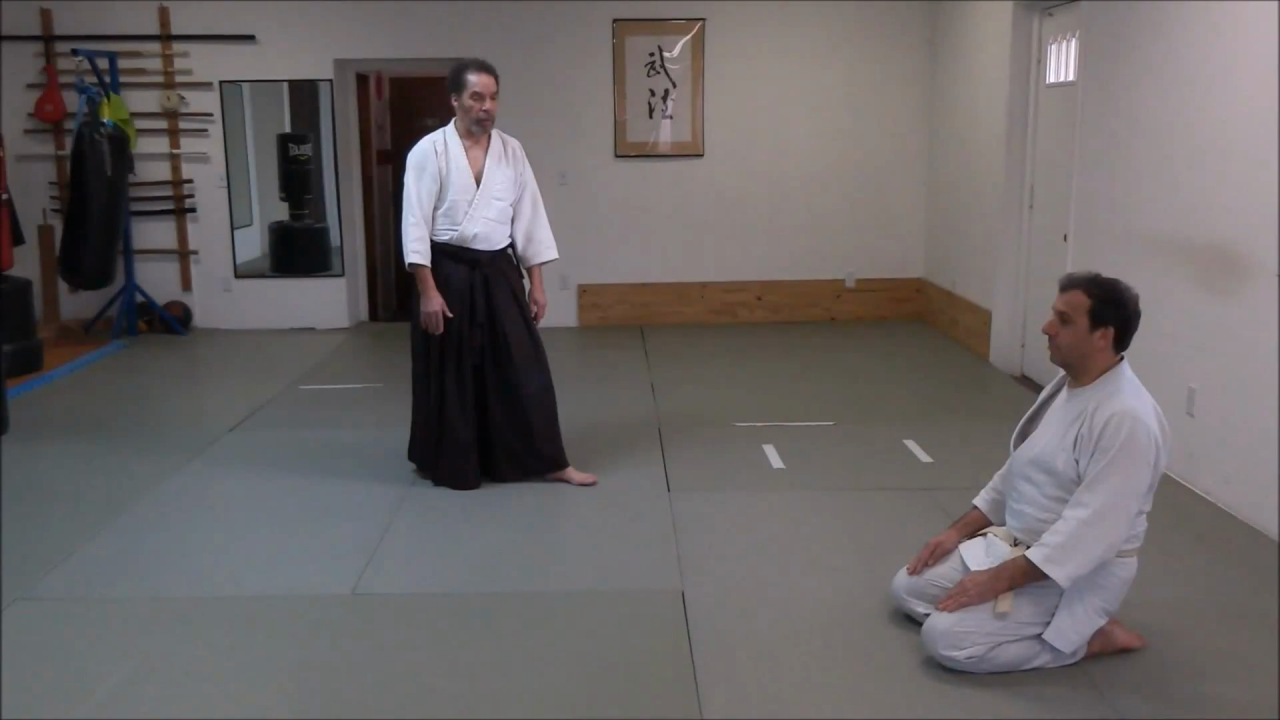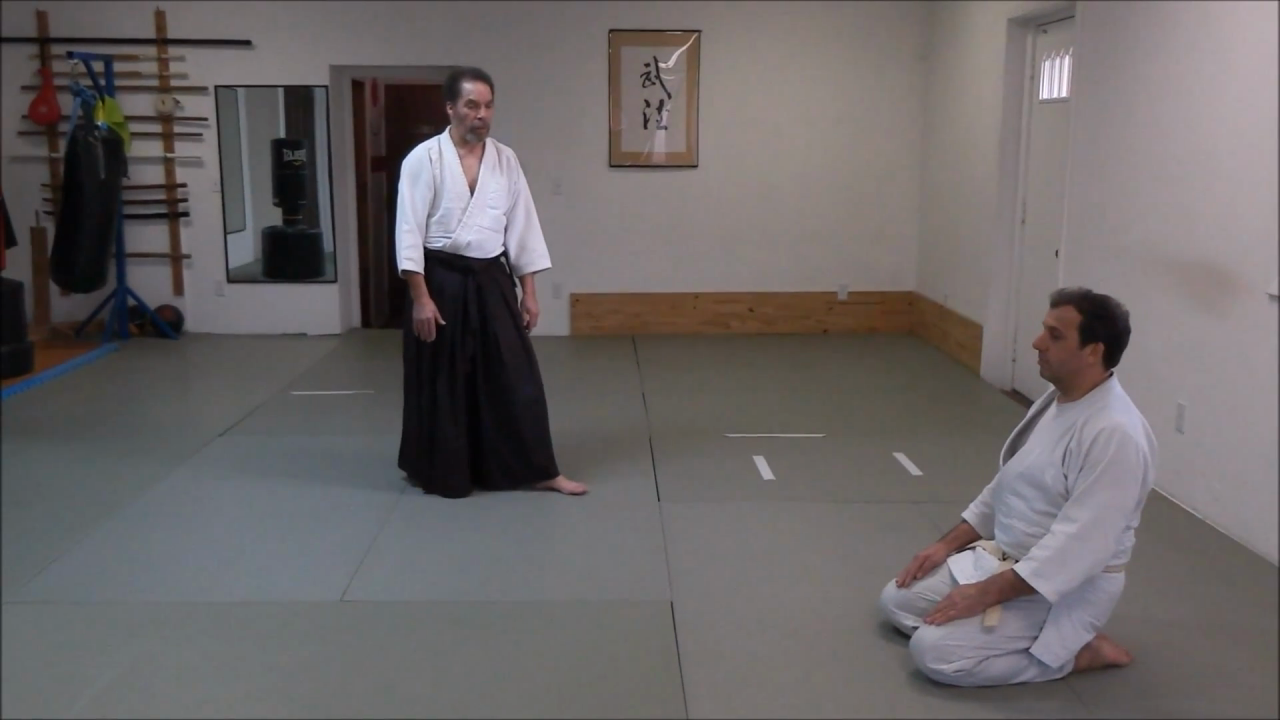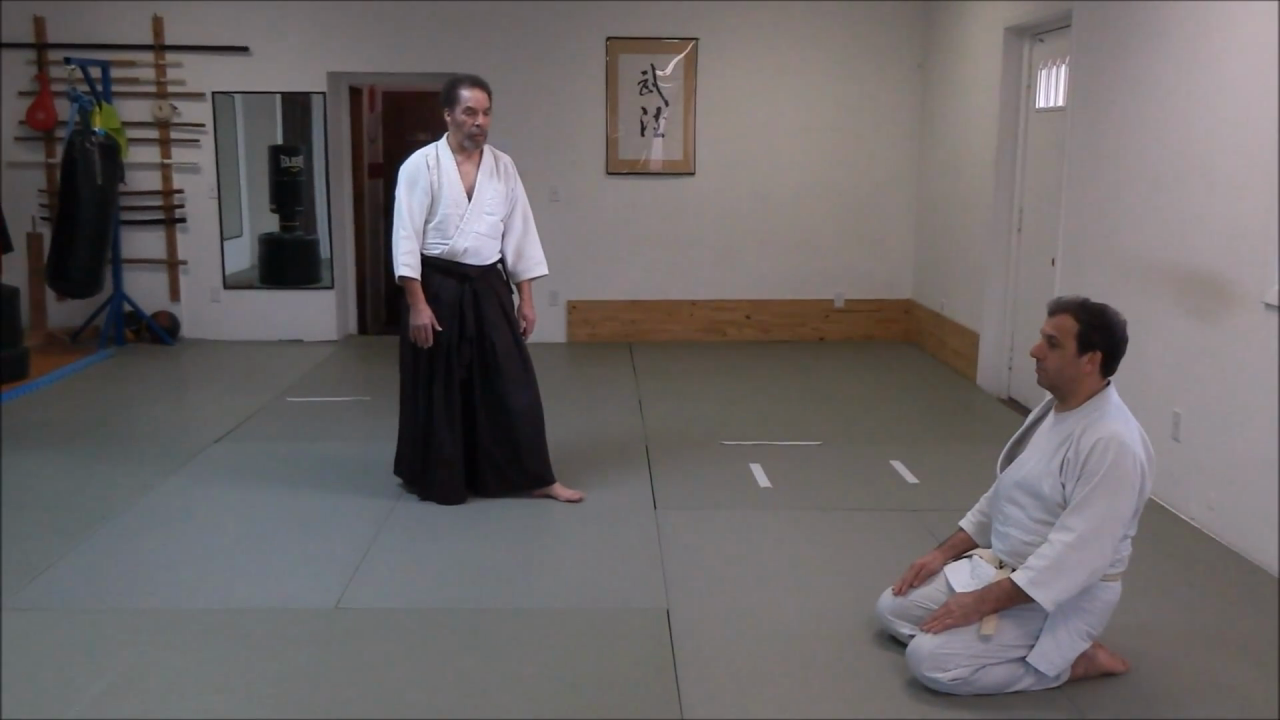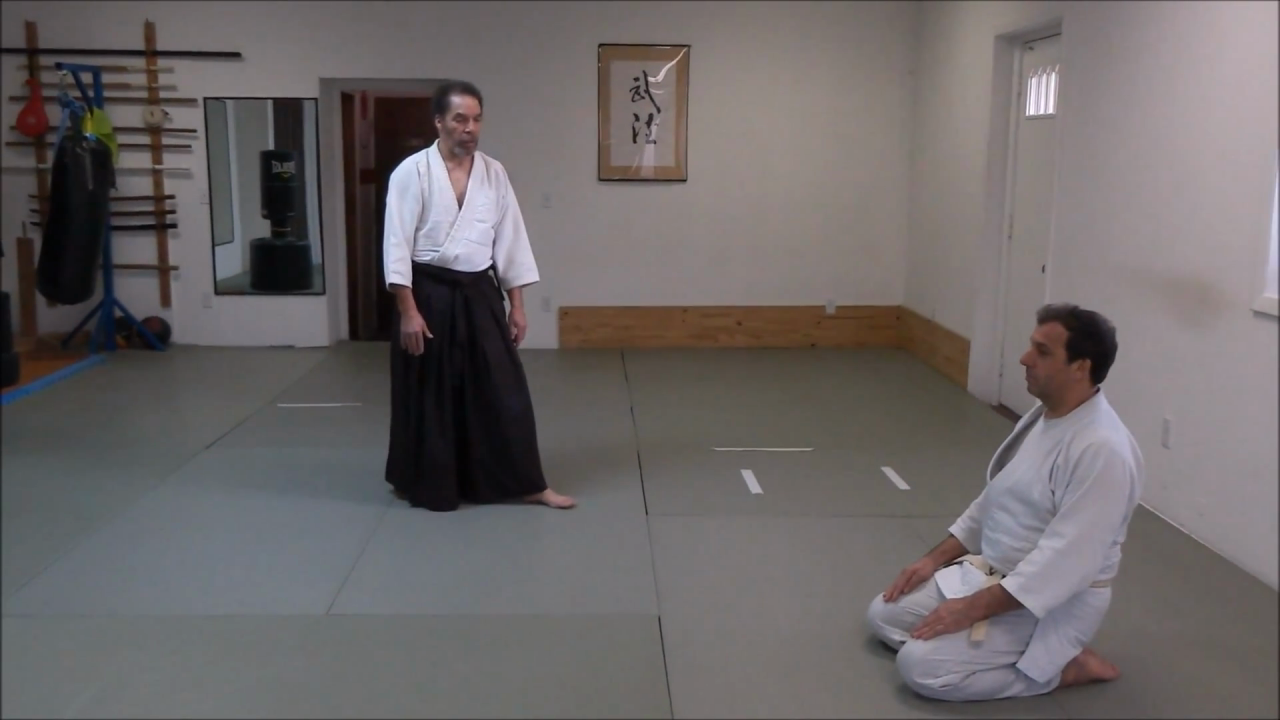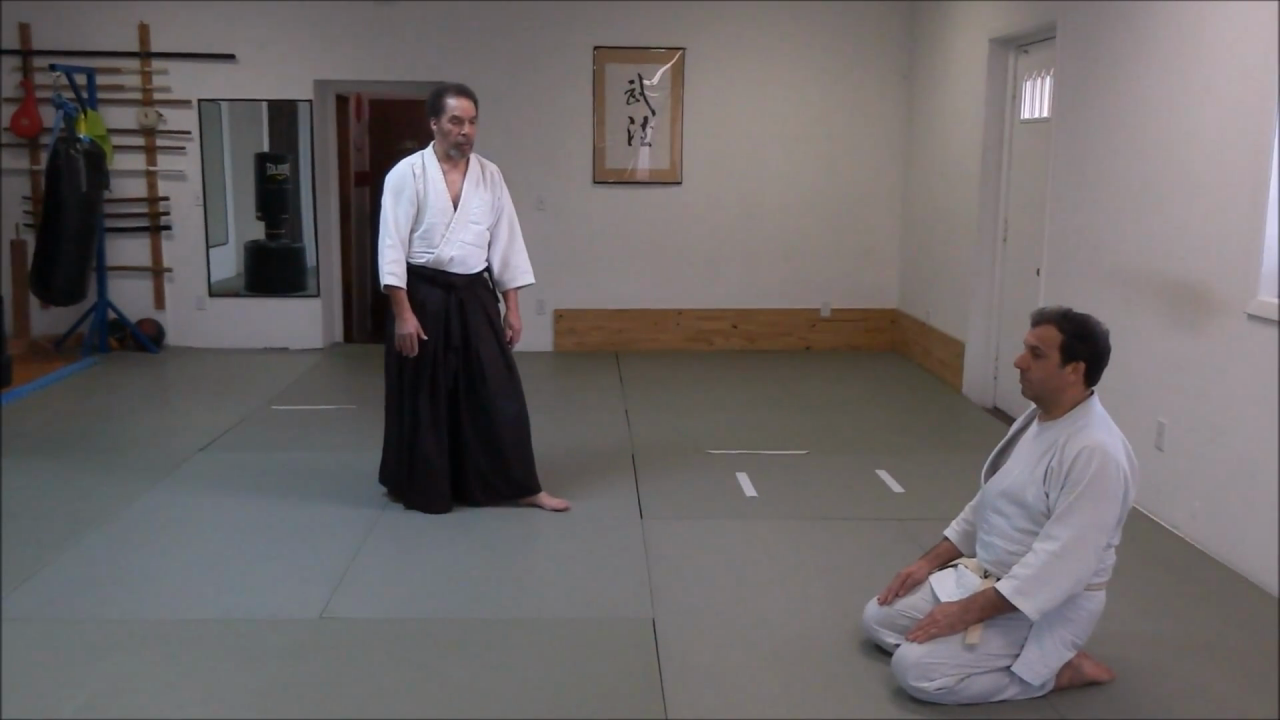
dt=1s
person 1, frame 1
left shoulder: (510, 150)
right shoulder: (429, 151)
left elbow: (528, 217)
right elbow: (416, 223)
left wrist: (536, 282)
right wrist: (428, 291)
left hip: (498, 273)
right hip: (448, 274)
left knee: (525, 370)
right knee: (448, 377)
left ankle: (549, 461)
right ankle: (449, 463)
person 1, frame 2
left shoulder: (505, 159)
right shoulder: (425, 159)
left elbow: (522, 226)
right elbow: (410, 231)
left wrist: (529, 291)
right wrist: (421, 298)
left hip: (492, 282)
right hip: (442, 281)
left knee: (516, 378)
right knee: (440, 384)
left ankle: (540, 470)
right ankle: (440, 471)
person 1, frame 3
left shoulder: (502, 166)
right shoulder: (422, 165)
left elbow: (519, 233)
right elbow: (406, 237)
left wrist: (525, 297)
right wrist: (417, 303)
left hip: (488, 289)
right hip: (438, 289)
left knee: (512, 385)
right knee: (436, 390)
left ankle: (537, 478)
right ankle: (435, 477)
person 1, frame 4
left shoulder: (493, 172)
right shoulder: (412, 172)
left elbow: (509, 240)
right elbow: (397, 244)
left wrist: (516, 304)
right wrist: (408, 311)
left hip: (479, 295)
right hip: (429, 296)
left knee: (504, 392)
right knee: (428, 398)
left ankle: (528, 484)
right ankle: (427, 483)
person 1, frame 5
left shoulder: (489, 175)
right shoulder: (407, 174)
left elbow: (505, 242)
right elbow: (392, 246)
left wrist: (511, 307)
right wrist: (402, 313)
left hip: (474, 298)
right hip: (423, 297)
left knee: (499, 394)
right knee: (422, 399)
left ankle: (522, 486)
right ankle: (421, 486)
person 2, frame 1
left shoulder: (1126, 418)
right shoulder: (1066, 384)
left elbow: (1091, 530)
right elbow: (1018, 470)
left wrist: (998, 580)
right wrist: (958, 530)
left hip: (1076, 571)
left knee: (947, 639)
right knee: (909, 588)
left ankle: (1090, 635)
person 2, frame 2
left shoulder: (1114, 434)
right shoulder: (1055, 400)
left elbow: (1079, 545)
right elbow: (1007, 484)
left wrist: (986, 594)
right wrist: (947, 544)
left hip: (1065, 587)
left knee: (935, 651)
right knee: (898, 600)
left ankle: (1079, 650)
right ankle: (1055, 638)
person 2, frame 3
left shoulder: (1112, 443)
right shoulder: (1053, 408)
left elbow: (1076, 554)
right elbow: (1005, 493)
left wrist: (983, 603)
right wrist: (945, 552)
left hip: (1060, 595)
left knee: (932, 660)
right knee: (894, 608)
left ankle: (1075, 659)
person 2, frame 4
left shoulder: (1101, 450)
right shoulder: (1043, 415)
left elbow: (1065, 560)
right elbow: (994, 499)
left wrist: (973, 609)
right wrist: (935, 558)
left hip: (1051, 601)
left knee: (922, 665)
right knee: (886, 614)
left ankle: (1064, 664)
right ankle: (1046, 652)
person 2, frame 5
left shoulder: (1095, 453)
right shoulder: (1036, 419)
left elbow: (1060, 565)
right elbow: (988, 502)
left wrist: (967, 612)
right wrist: (930, 561)
left hip: (1046, 604)
left knee: (917, 670)
right knee: (880, 618)
left ankle: (1060, 668)
